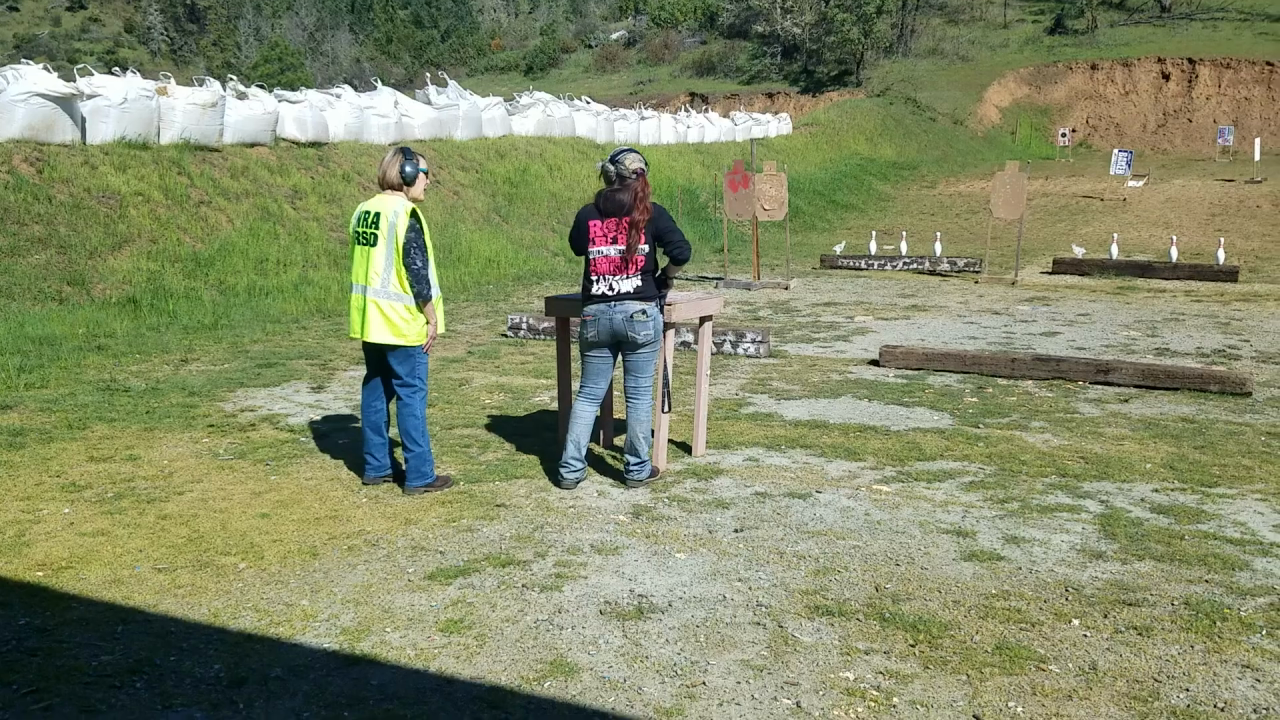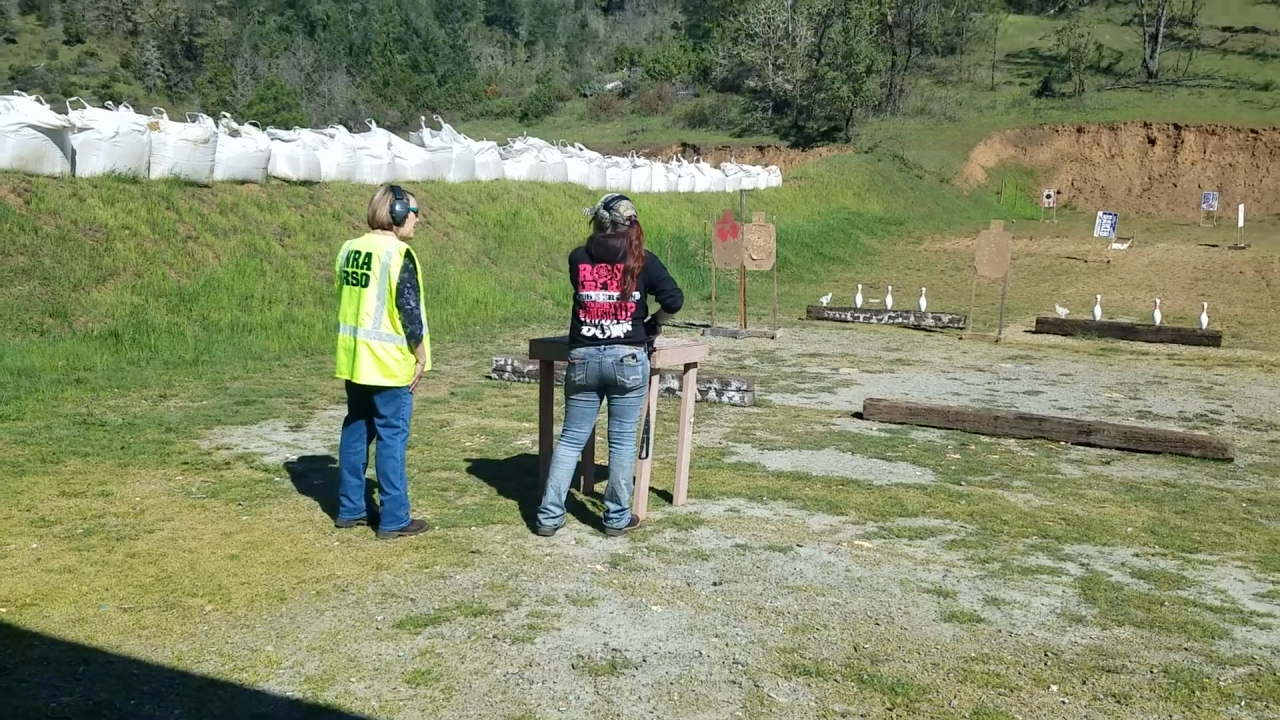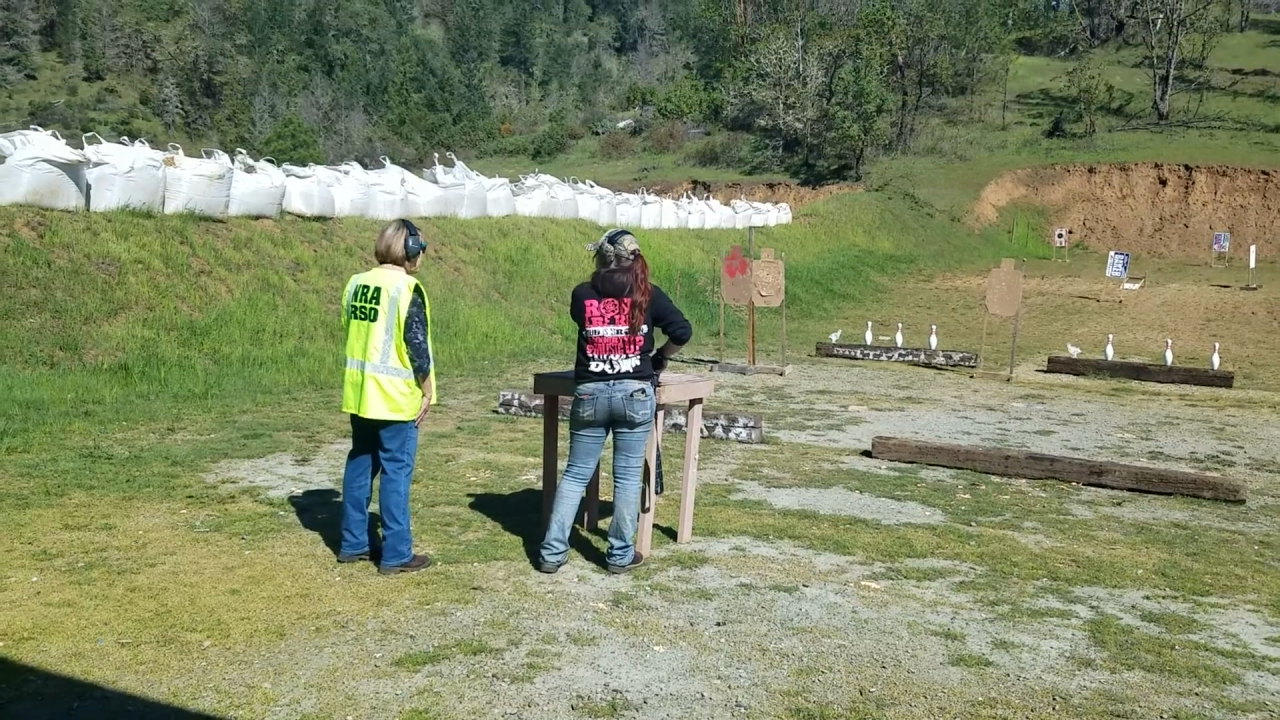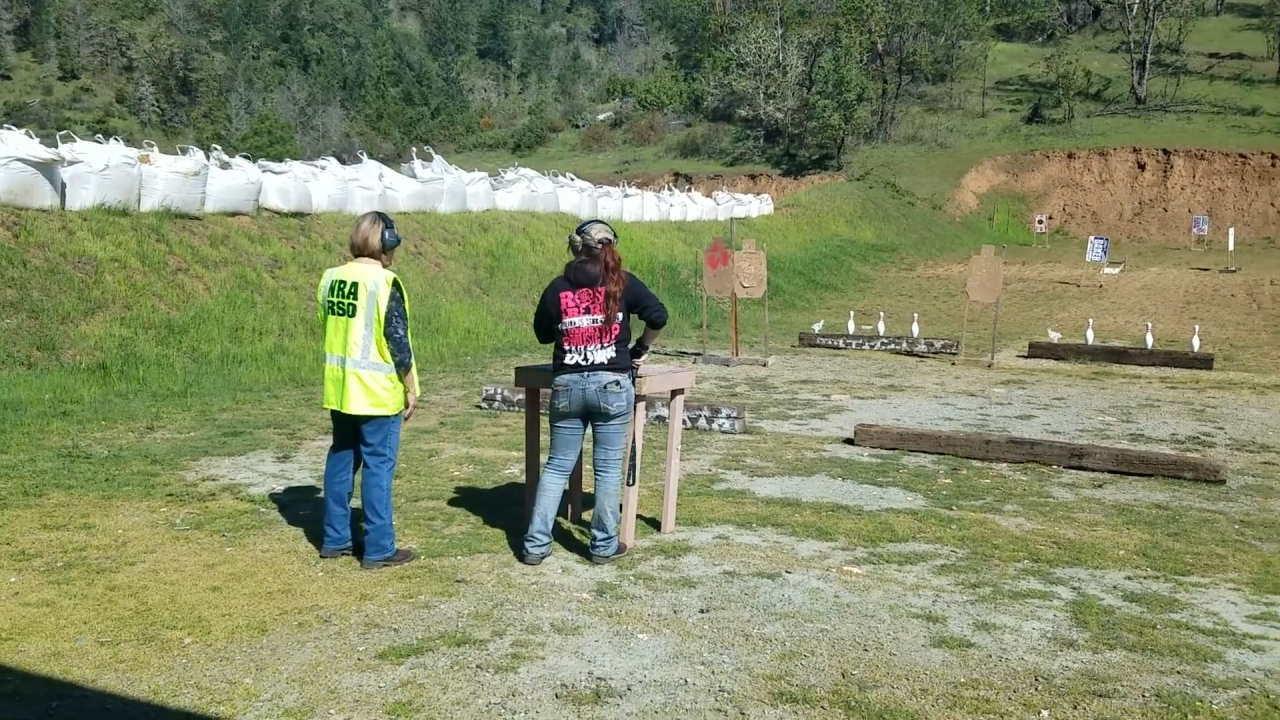
dt=0.5s
person 1, frame 1
left shoulder: (363, 212)
right shoulder: (406, 213)
right elbow: (418, 272)
right wrist: (431, 318)
left hip: (370, 320)
right hip: (402, 322)
left knee: (376, 390)
right knee: (411, 394)
left ankle: (375, 466)
right ankle: (419, 475)
person 1, frame 2
left shoulder: (349, 250)
right shoulder: (398, 254)
left elbow: (346, 301)
right elbow: (409, 312)
right wrist: (421, 357)
left hip: (354, 359)
right hip: (389, 362)
left knee: (356, 430)
right knee: (392, 436)
left ankle: (350, 509)
right ankle: (394, 518)
person 1, frame 3
left shoulder: (356, 284)
right shoulder: (407, 288)
left elbow: (351, 333)
right elbow: (418, 346)
right wrist: (427, 392)
left hip: (360, 393)
right hip: (396, 397)
left knee: (360, 465)
right knee: (396, 471)
left ankle: (352, 544)
right ankle: (396, 555)
person 1, frame 4
left shoulder: (331, 279)
right shoulder: (384, 282)
right elbow: (398, 342)
right wrist: (410, 388)
left hip: (340, 389)
right hip: (377, 392)
left knee: (341, 459)
right knee: (378, 466)
left ankle: (335, 538)
right ankle: (379, 548)
person 2, frame 1
left shoulder: (587, 215)
right shoulder: (651, 213)
left elbow: (576, 247)
right elbow: (681, 252)
right wrist: (664, 278)
left hip: (595, 315)
right hip: (640, 314)
left knee: (589, 394)
right knee: (639, 394)
left ankle: (570, 469)
right ankle: (637, 469)
person 2, frame 2
left shoulder: (578, 258)
right shoulder: (642, 260)
right elbow: (673, 300)
right wrist: (653, 324)
left hip: (583, 358)
right hip: (628, 358)
left knee: (571, 438)
right knee: (623, 440)
left ankle: (549, 515)
right ankle: (617, 517)
person 2, frame 3
left shoulder: (582, 294)
right shoulder: (648, 294)
right elbow: (682, 331)
right wrist: (660, 358)
left hip: (590, 394)
right hip: (635, 393)
left knee: (575, 474)
right knee: (628, 476)
left ankle: (552, 552)
right ankle: (620, 555)
person 2, frame 4
left shoulder: (557, 287)
right shoulder: (622, 283)
left elbow: (542, 333)
right elbow: (658, 316)
right wrist: (640, 347)
left hip: (567, 386)
right hip: (612, 385)
left knee: (557, 466)
right knee: (608, 468)
left ankle: (536, 544)
right ankle: (604, 545)
